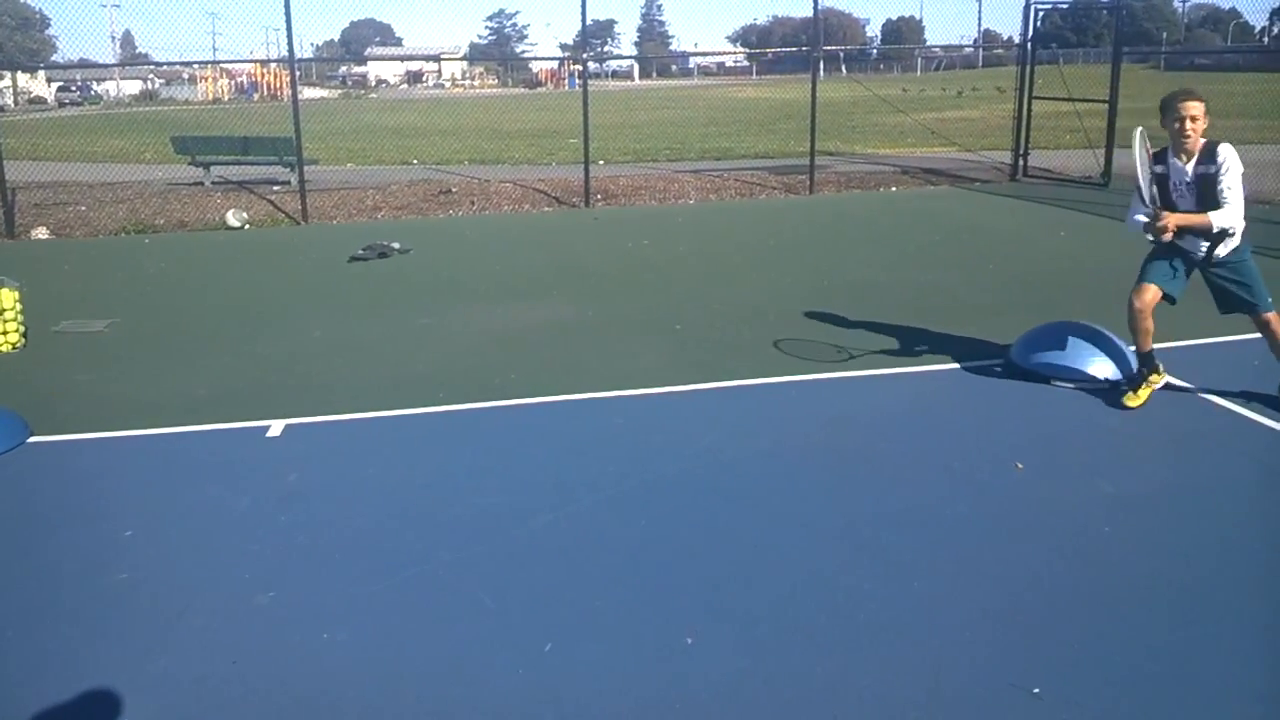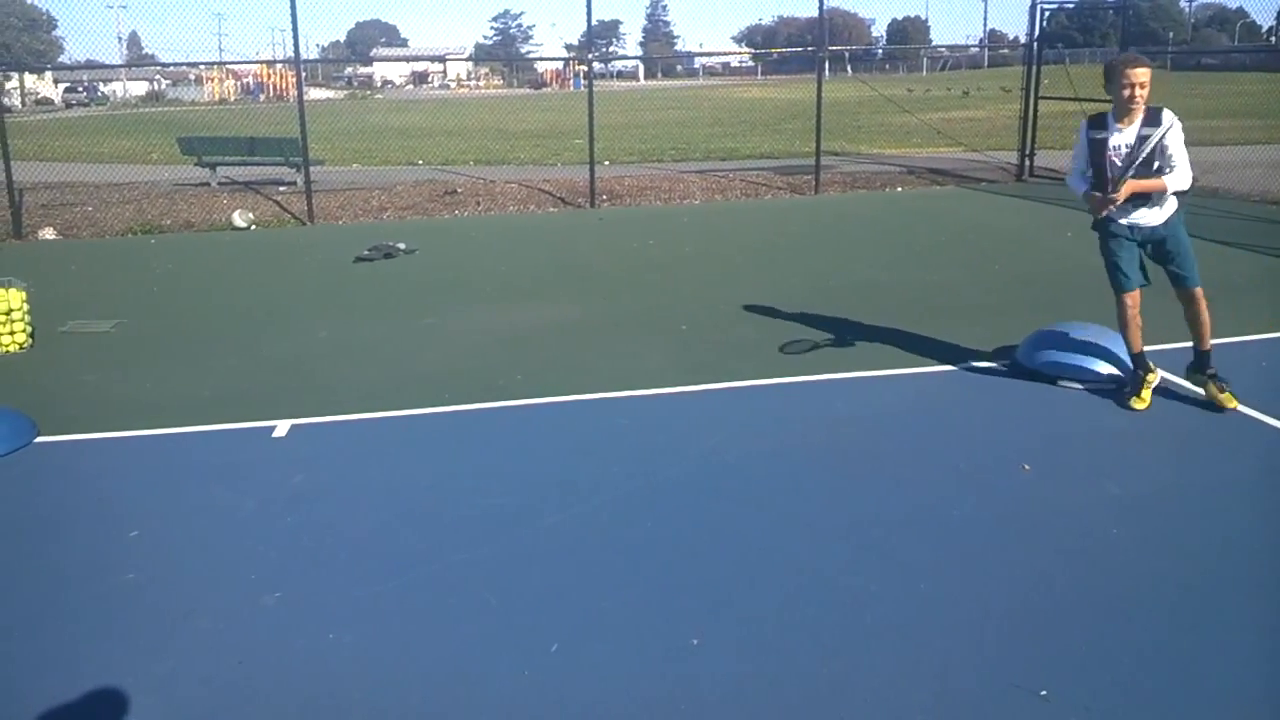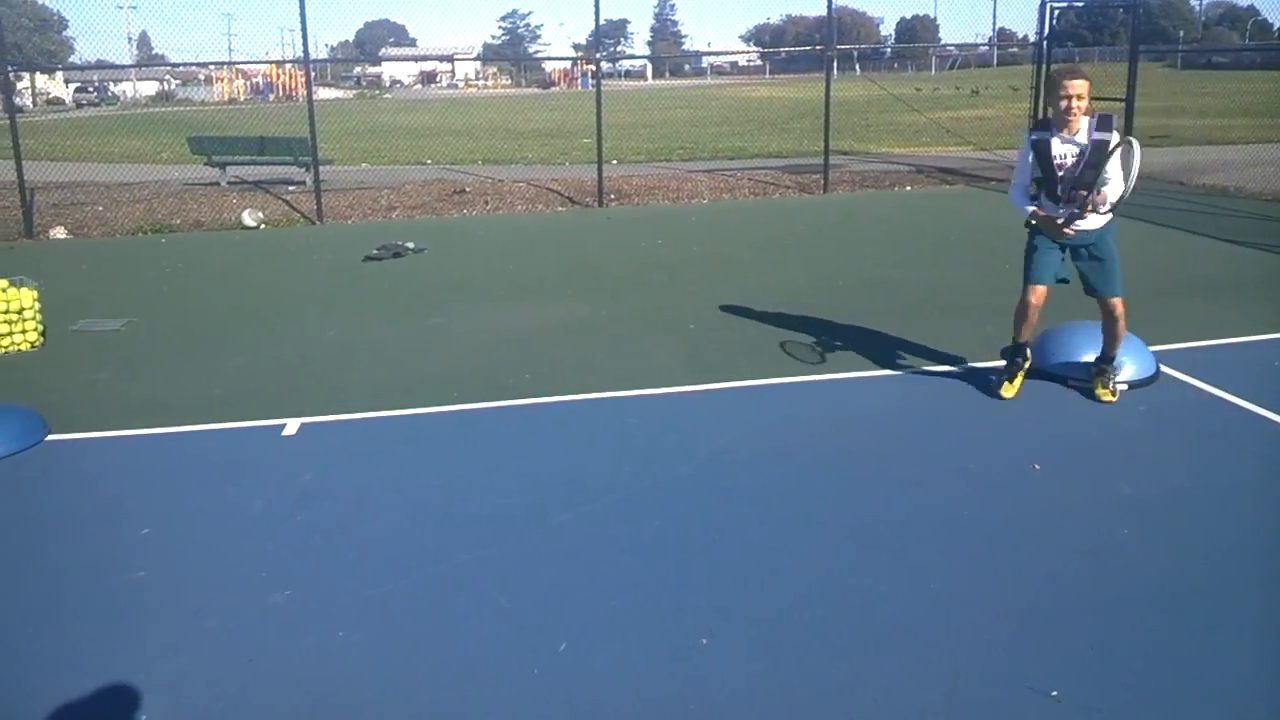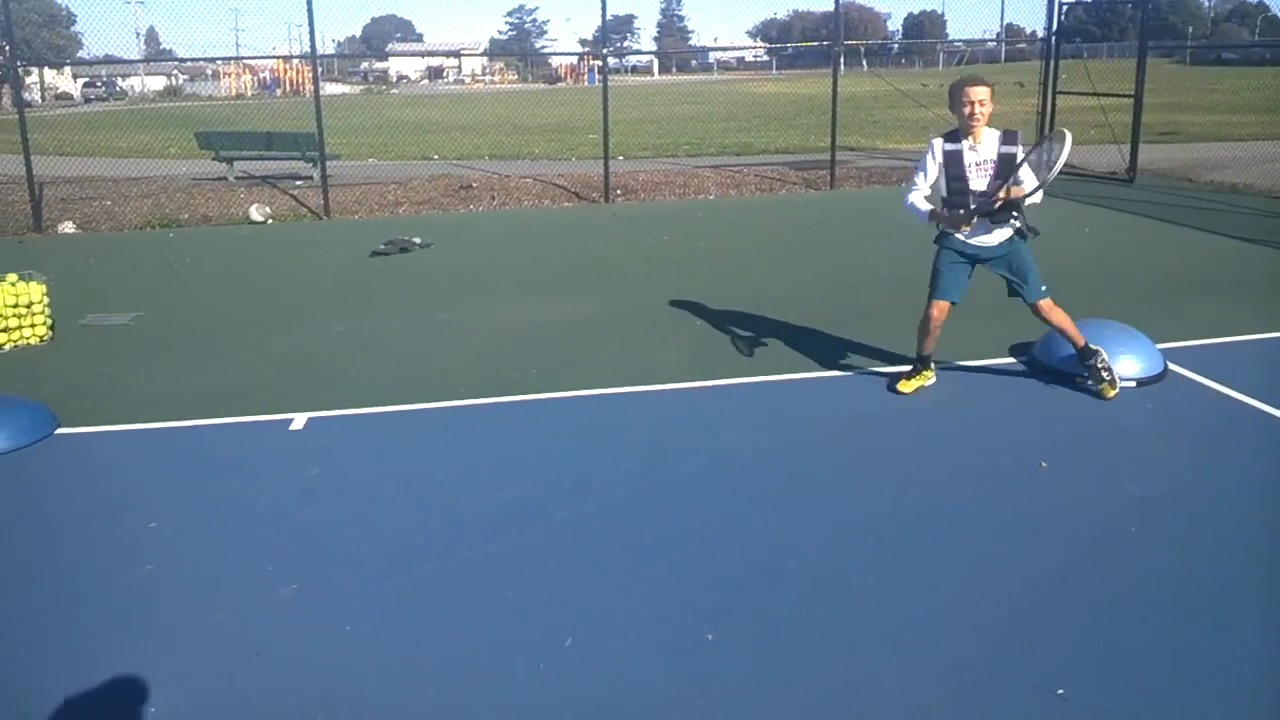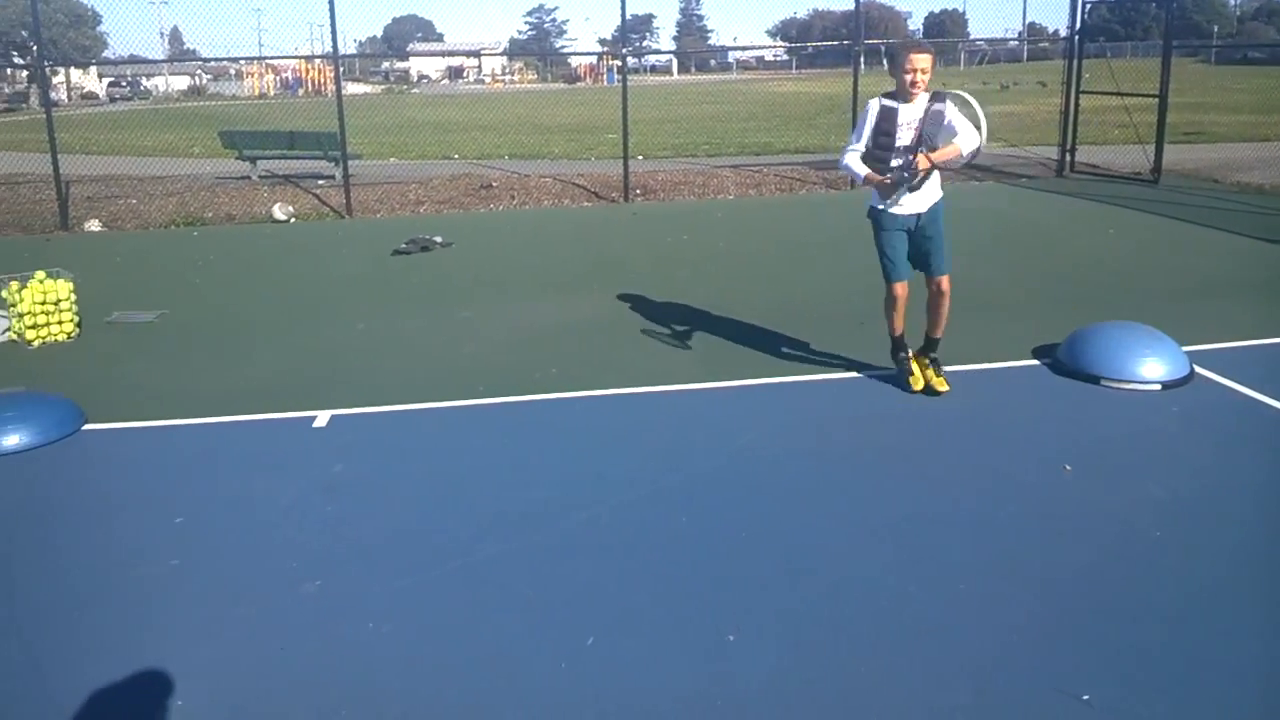
dt=0.2s
person 1, frame 1
left shoulder: (1223, 156)
right shoulder: (1154, 165)
left elbow: (1234, 216)
right elbow: (1138, 216)
left wrist: (1179, 220)
right wrist: (1151, 225)
left hip: (1224, 248)
right hip: (1174, 248)
right knee: (1139, 305)
right ankle: (1148, 372)
person 1, frame 2
left shoulder: (1163, 121)
right shoulder: (1091, 129)
left elbow: (1182, 177)
right elbow: (1076, 175)
left wrist: (1131, 186)
right wrist: (1090, 197)
left hip: (1165, 220)
right hip: (1118, 224)
left knee: (1194, 295)
right knee: (1128, 300)
left ankle: (1205, 368)
right ankle: (1142, 372)
person 1, frame 3
left shoulder: (1105, 133)
right shoulder: (1036, 139)
left elbow: (1113, 185)
right elbow: (1018, 190)
left wrist: (1095, 202)
right wrist: (1044, 218)
left hip: (1095, 228)
right hip: (1050, 228)
left knee: (1114, 310)
right knee: (1032, 298)
left ankle: (1105, 366)
right ankle: (1017, 359)
person 1, frame 4
left shoulder: (1009, 143)
right shoulder: (941, 147)
left elbow: (1034, 189)
right elbow: (914, 196)
left wrist: (1012, 196)
right wrist: (937, 216)
left hip: (1004, 239)
right hip: (958, 242)
left knee: (1044, 308)
right knee: (935, 313)
left ankle: (1091, 358)
right ankle: (923, 367)
person 1, frame 5
left shoulder: (940, 106)
right shoulder: (878, 107)
left elbow: (971, 138)
right elbow: (850, 158)
left wrist: (932, 157)
right wrist: (874, 180)
left hip: (927, 209)
right hip: (888, 212)
left knee: (941, 287)
right knee: (897, 289)
left ankle: (928, 355)
right ankle: (901, 352)
